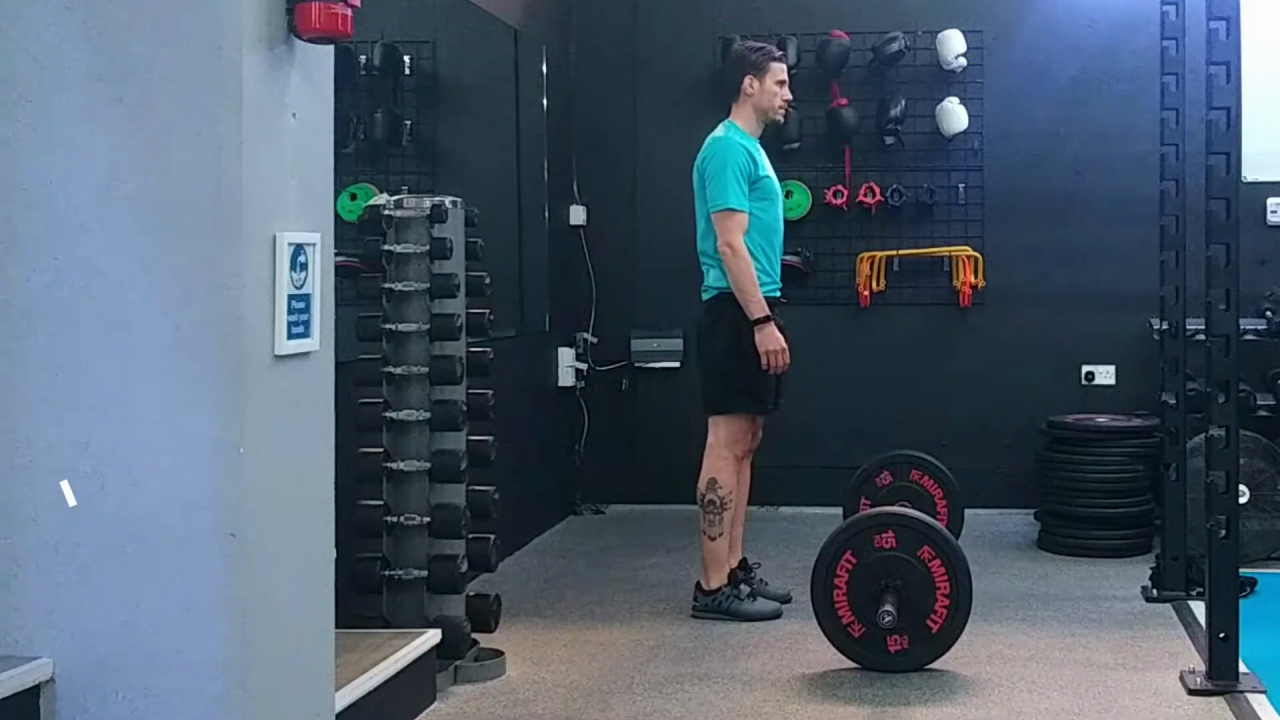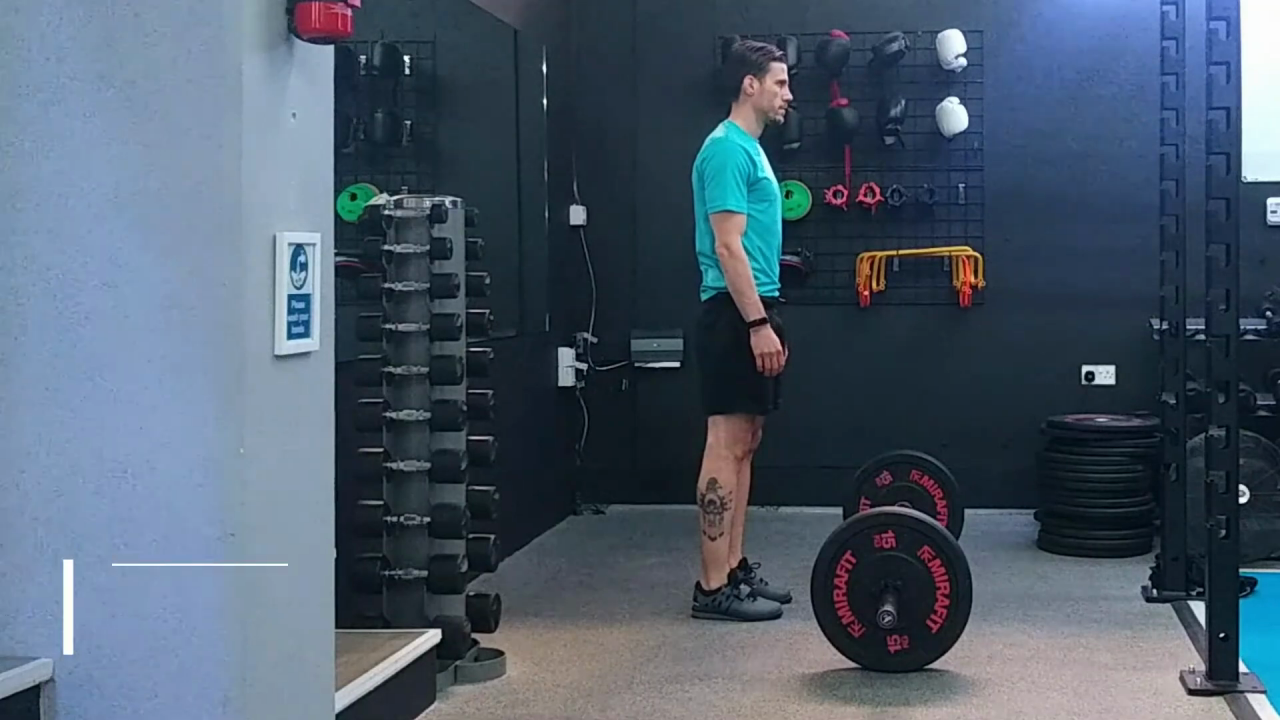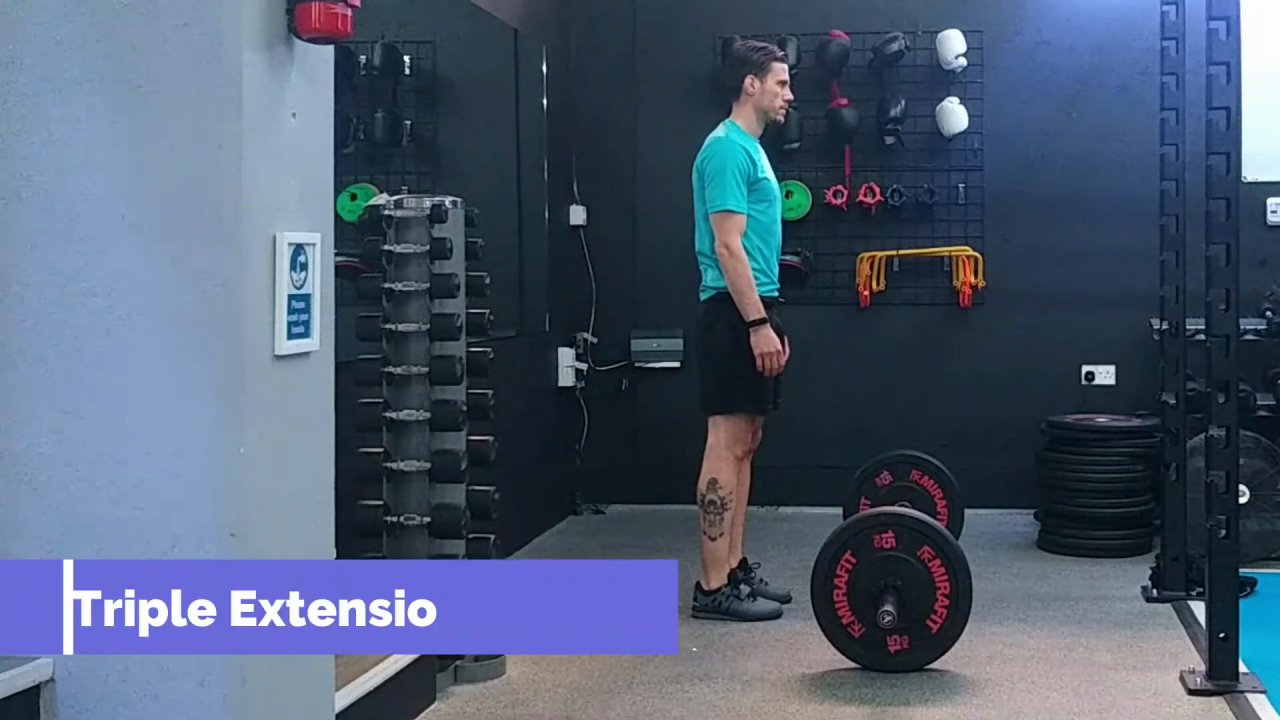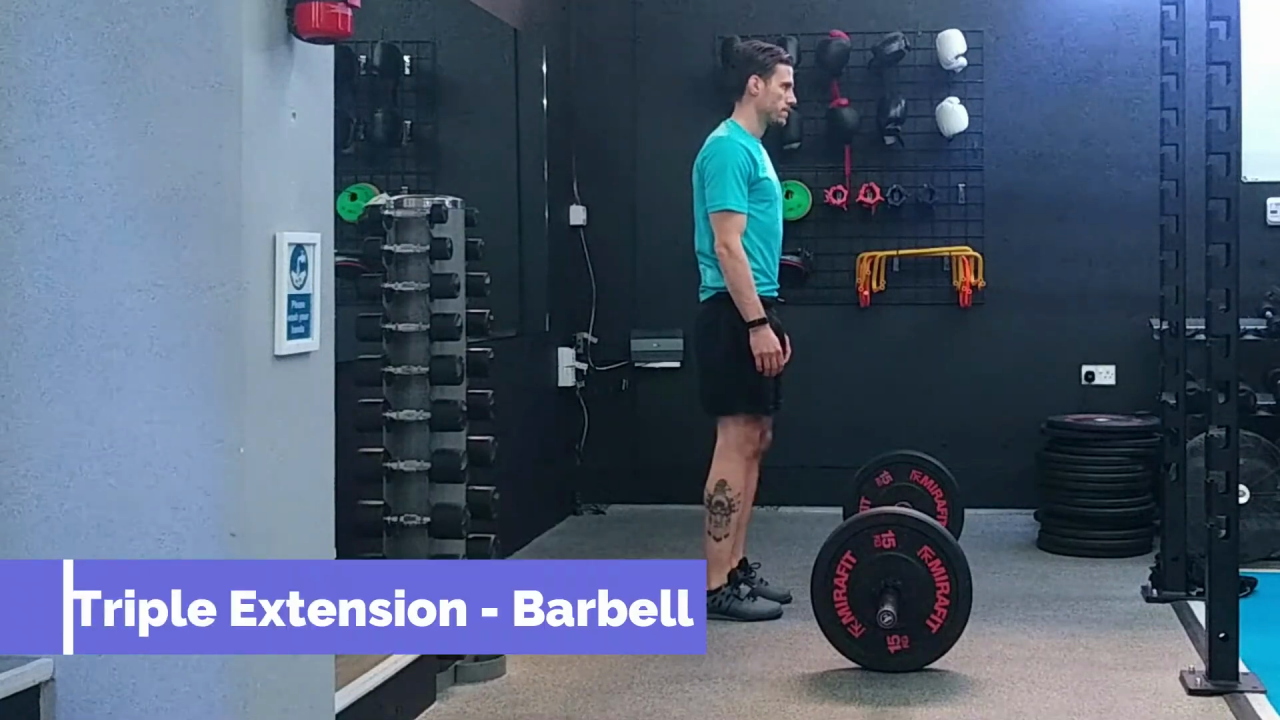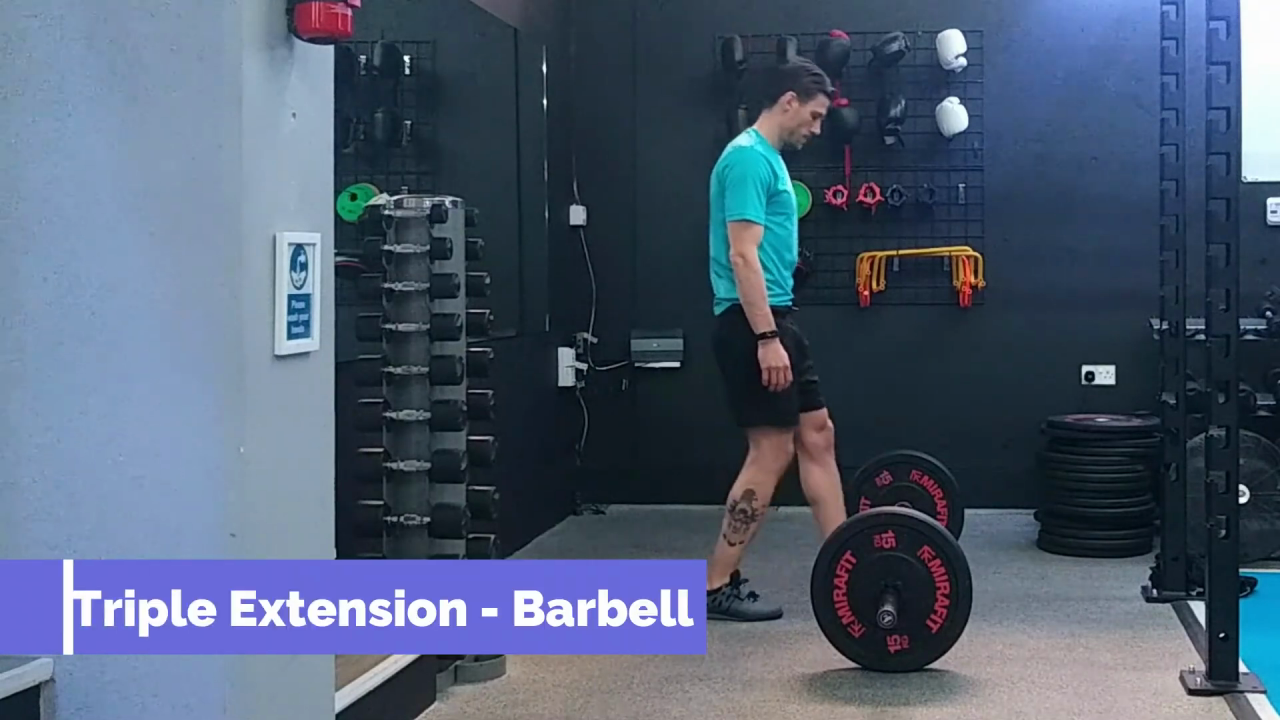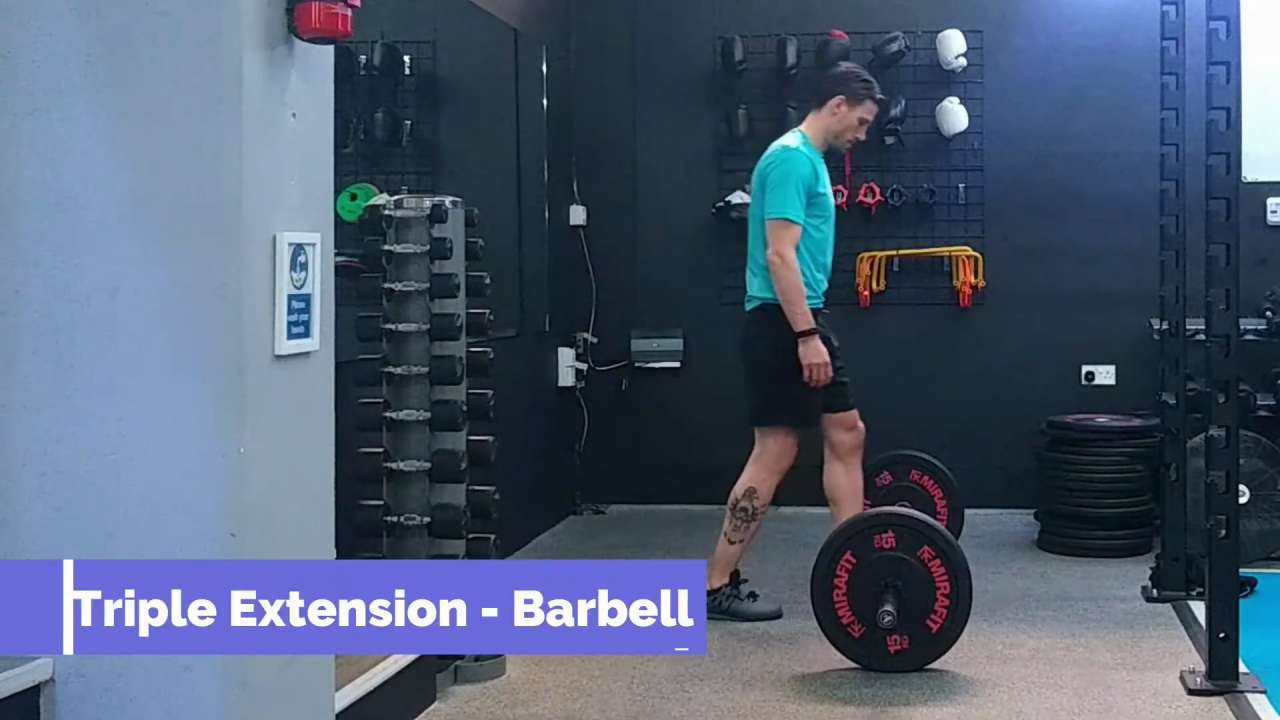
dt=0.3s
person 1, frame 1
left shoulder: (749, 148)
right shoulder: (728, 148)
right elbow: (730, 245)
left wrist: (765, 318)
right wrist: (763, 321)
left hip: (750, 313)
right hip: (737, 314)
left knee: (745, 444)
right knee: (727, 445)
left ankle: (735, 567)
right ankle: (714, 585)
person 1, frame 2
left shoulder: (749, 149)
right shoulder: (727, 149)
right elbow: (728, 246)
left wrist: (765, 320)
right wrist: (758, 323)
left hip: (751, 312)
right hip: (736, 315)
left knee: (744, 444)
right knee: (727, 445)
left ankle: (735, 568)
right ankle: (714, 586)
person 1, frame 3
left shoulder: (749, 148)
right shoulder: (727, 148)
right elbow: (728, 246)
left wrist: (768, 320)
right wrist: (758, 322)
left hip: (751, 312)
right hip: (734, 314)
left knee: (744, 445)
right knee: (727, 446)
left ankle: (734, 567)
right ankle: (714, 586)
person 1, frame 4
left shoulder: (752, 148)
right shoulder: (729, 148)
right elbow: (727, 247)
left wrist: (769, 320)
right wrist: (758, 323)
left hip: (754, 312)
right hip: (733, 315)
left knee: (753, 443)
right knee: (738, 445)
left ankle: (733, 566)
right ankle: (718, 586)
person 1, frame 5
left shoulder: (766, 157)
right shoulder: (748, 158)
right elbow: (743, 256)
right wrist: (766, 338)
left hip: (774, 320)
right hip: (752, 326)
left knee: (817, 438)
right knee: (773, 451)
right ankle: (717, 586)
person 1, frame 6
left shoulder: (809, 159)
right shoulder: (791, 158)
right elbow: (779, 254)
right wrist: (804, 334)
left hip: (806, 320)
right hip: (784, 323)
left knee: (847, 435)
right knee: (774, 453)
right ankle: (716, 585)
